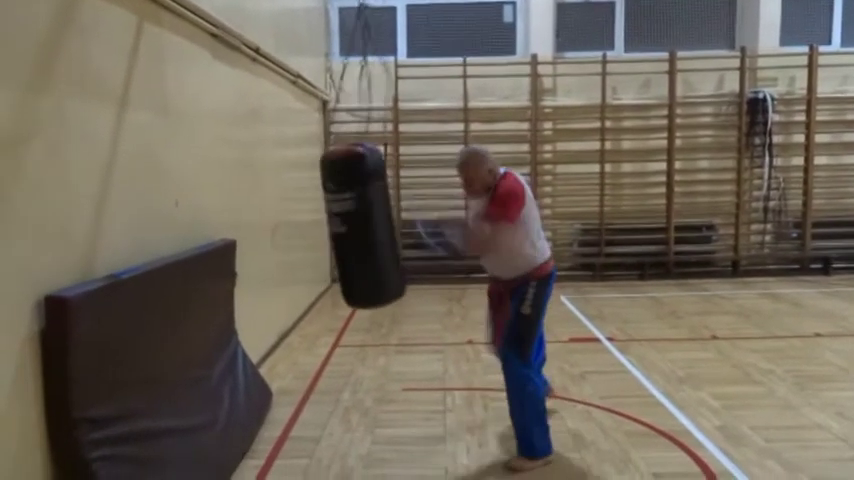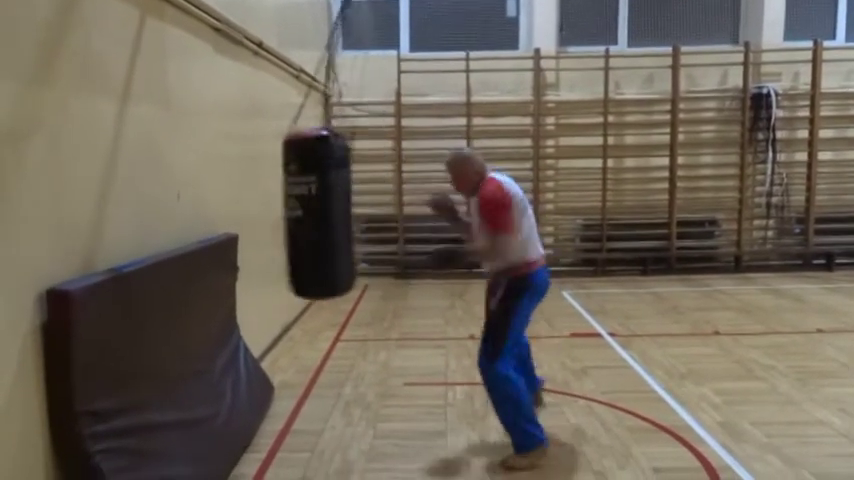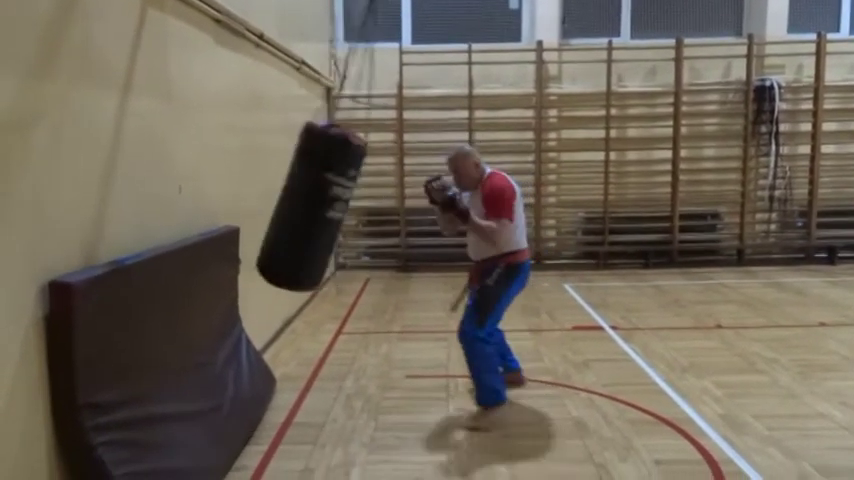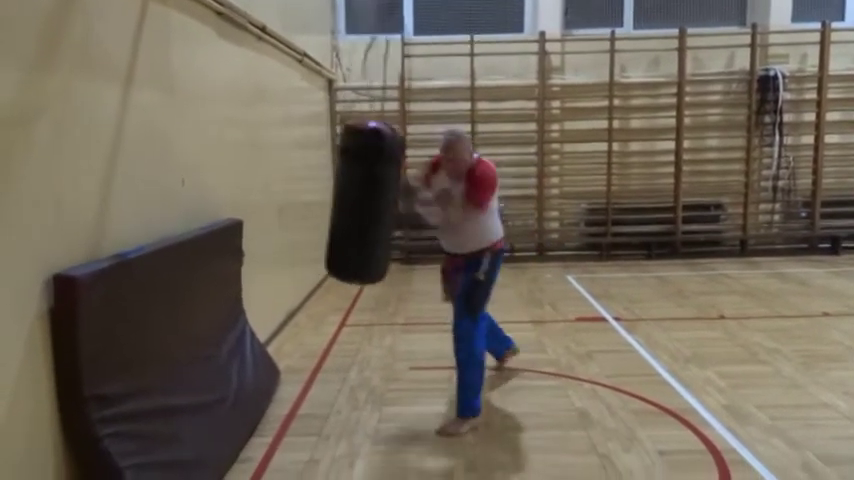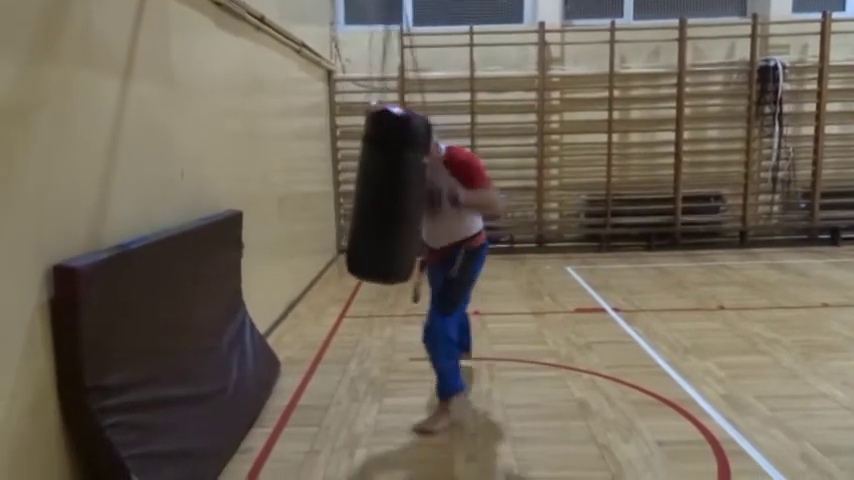
dt=0.4s
person 1, frame 1
left shoulder: (509, 189)
right shoulder: (477, 189)
left elbow: (480, 240)
right elbow: (475, 241)
left hip: (531, 281)
right hip: (504, 281)
left knee: (517, 361)
right knee: (505, 347)
left ankle: (537, 450)
right ankle: (539, 389)
person 1, frame 2
left shoulder: (493, 192)
right shoulder: (494, 186)
left elbow: (494, 249)
right elbow: (477, 231)
right wrist: (453, 216)
left hip: (520, 281)
right hip: (525, 276)
left knee: (494, 361)
right knee: (508, 337)
left ankle: (531, 445)
right ankle: (531, 390)
person 1, frame 3
left shoulder: (498, 186)
right shoulder: (467, 191)
left elbow: (496, 235)
right elbow: (449, 229)
left wrist: (465, 214)
right wrist: (441, 203)
left hip: (508, 265)
right hip: (487, 266)
left knee: (472, 331)
right knee: (480, 321)
left ankle: (491, 403)
right ankle: (511, 370)
person 1, frame 4
left shoulder: (482, 174)
right shoulder: (438, 166)
left elbow: (456, 223)
left hip: (483, 256)
right hip: (456, 255)
left knee: (467, 327)
right knee: (469, 312)
left ankle: (468, 413)
right ankle: (504, 347)
person 1, frame 5
left shoulder: (459, 160)
left elbow: (493, 204)
left wrist: (454, 197)
left hip: (465, 249)
right hip: (437, 249)
left knee: (438, 325)
right knee: (447, 309)
left ankle: (447, 402)
right ankle: (460, 349)
